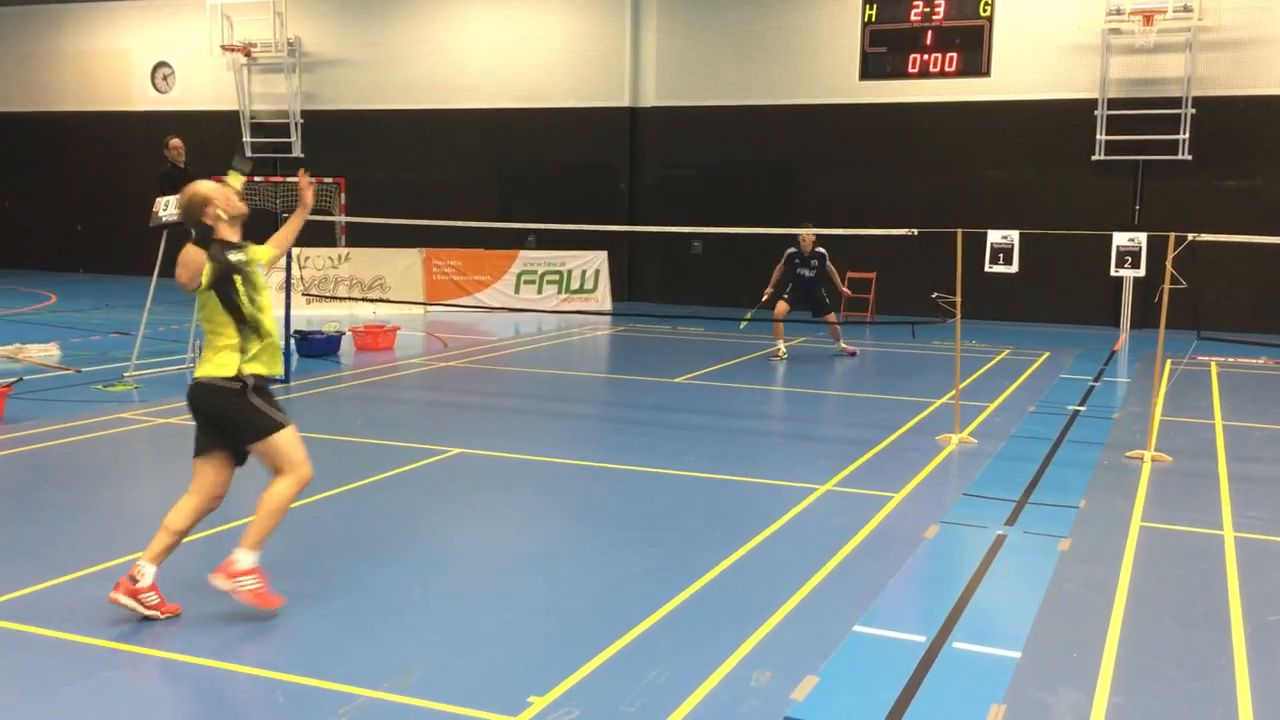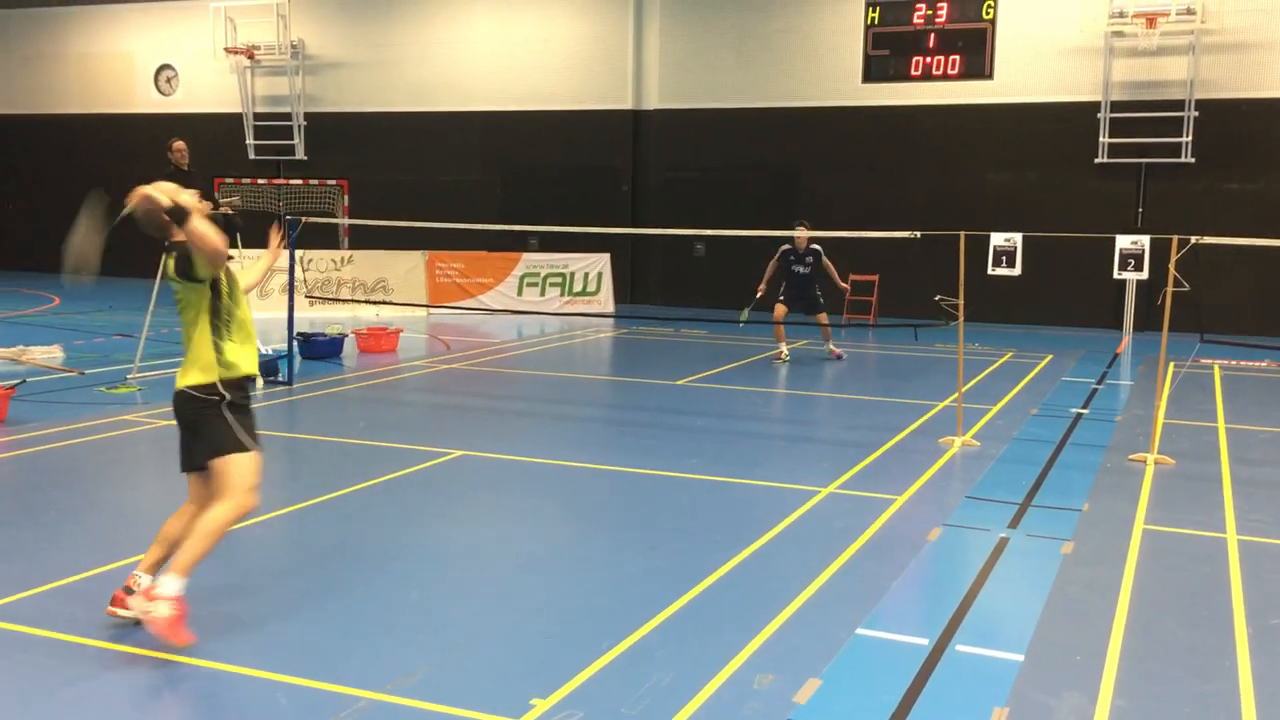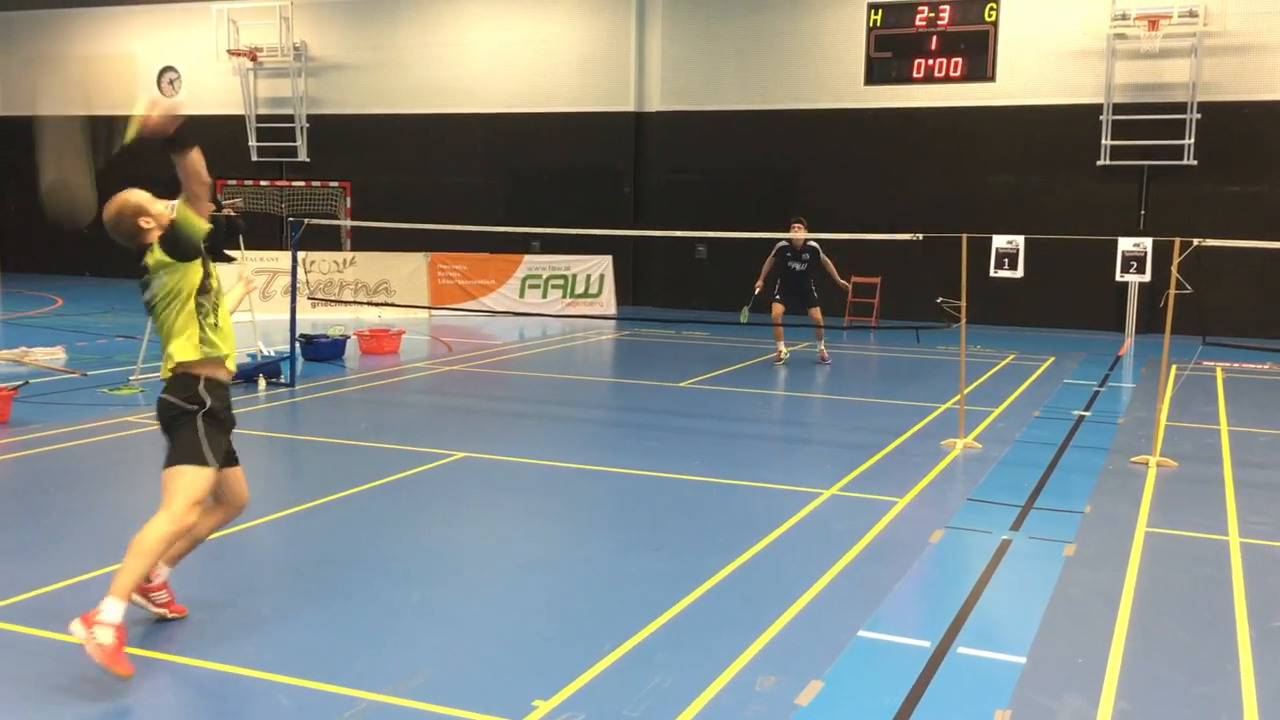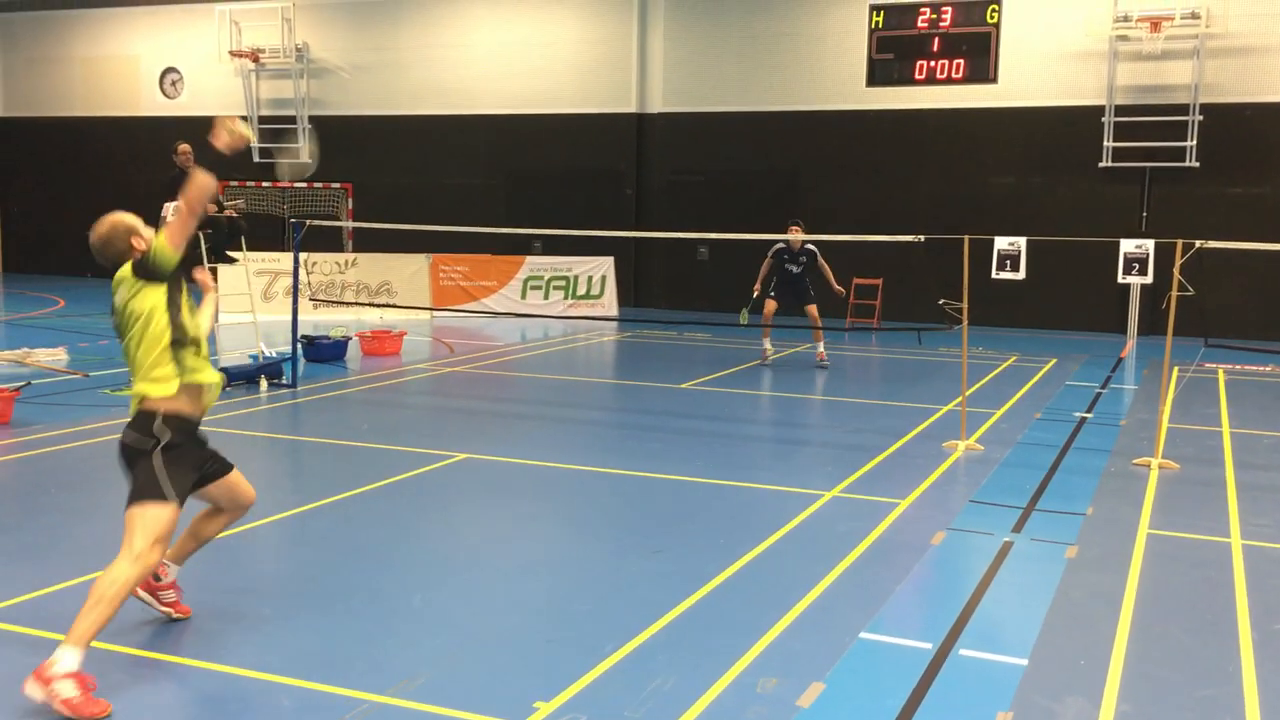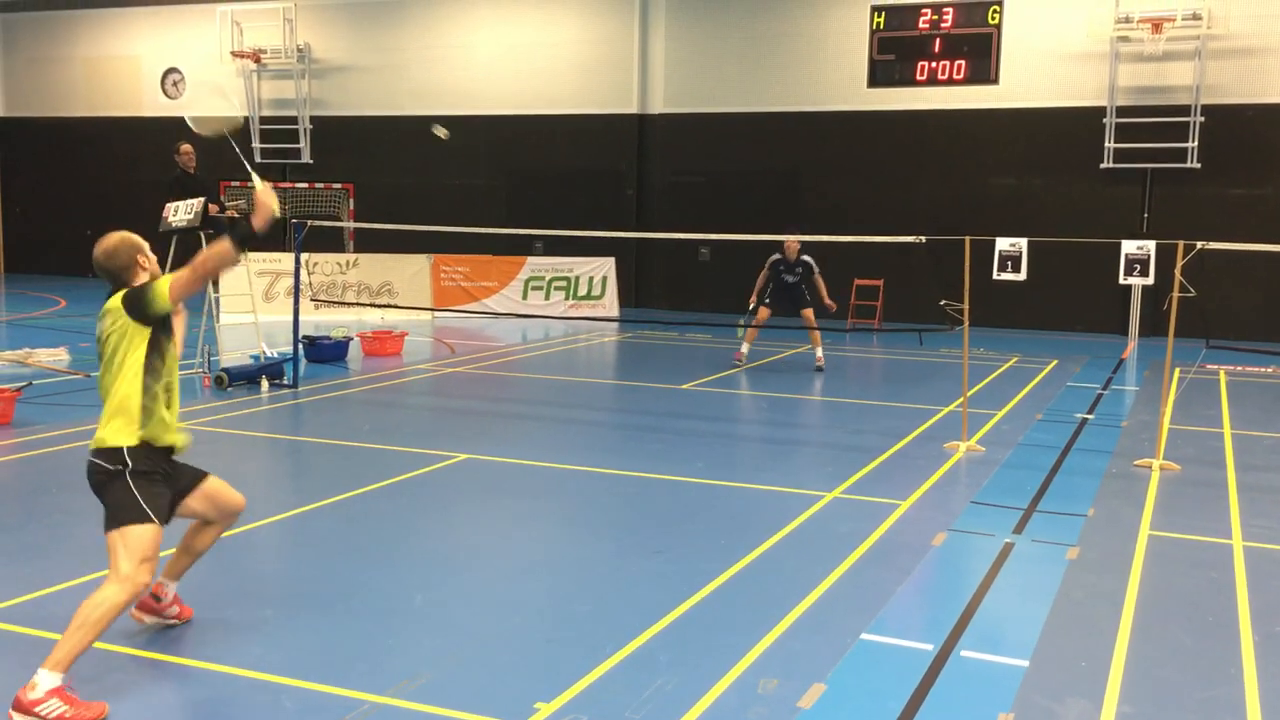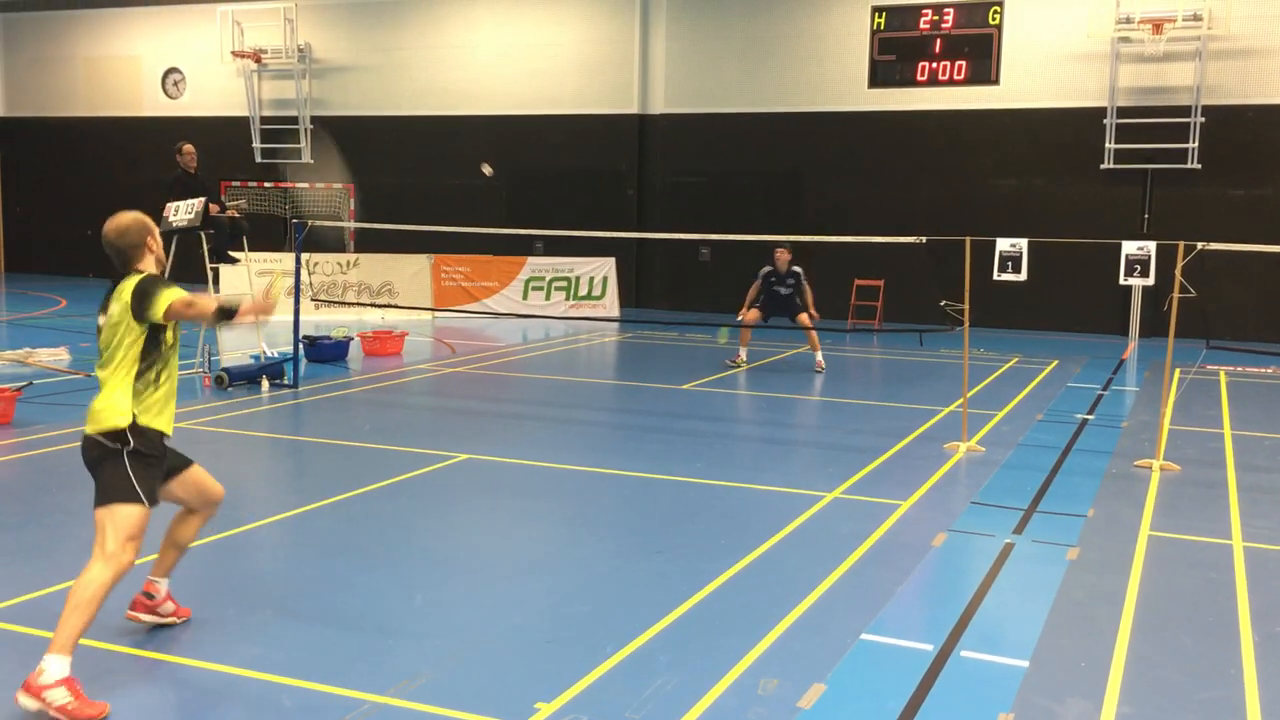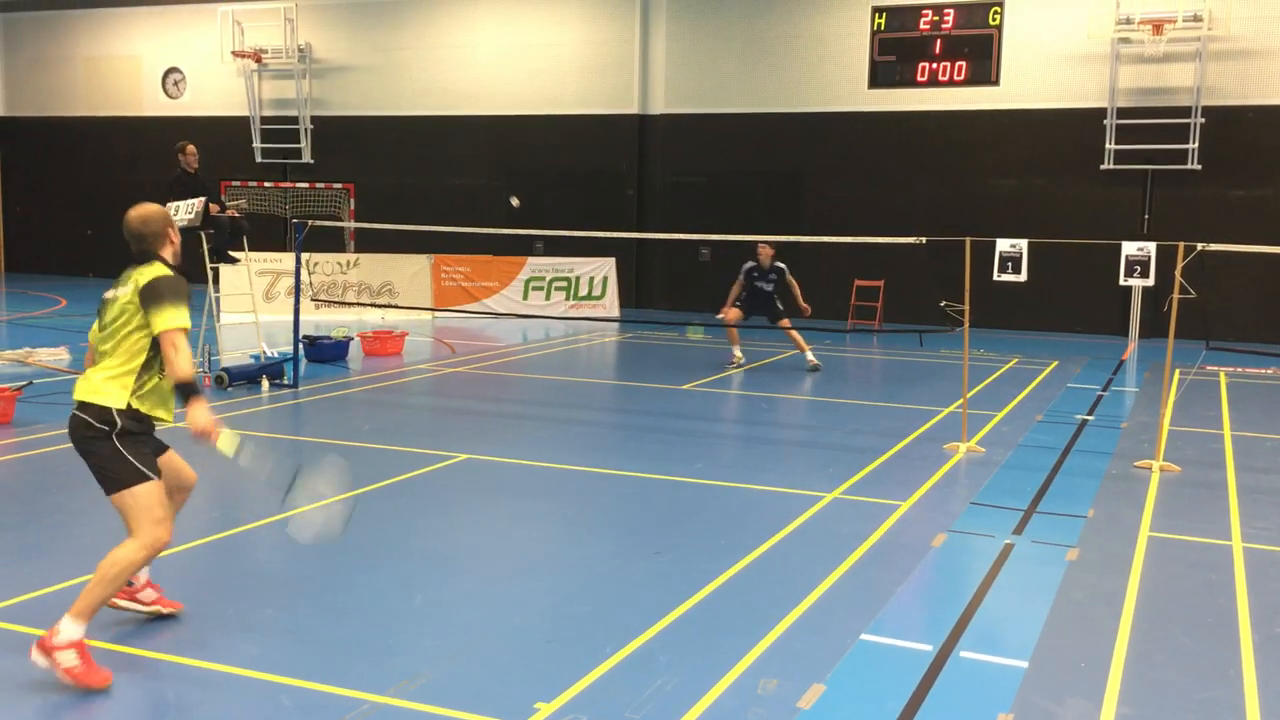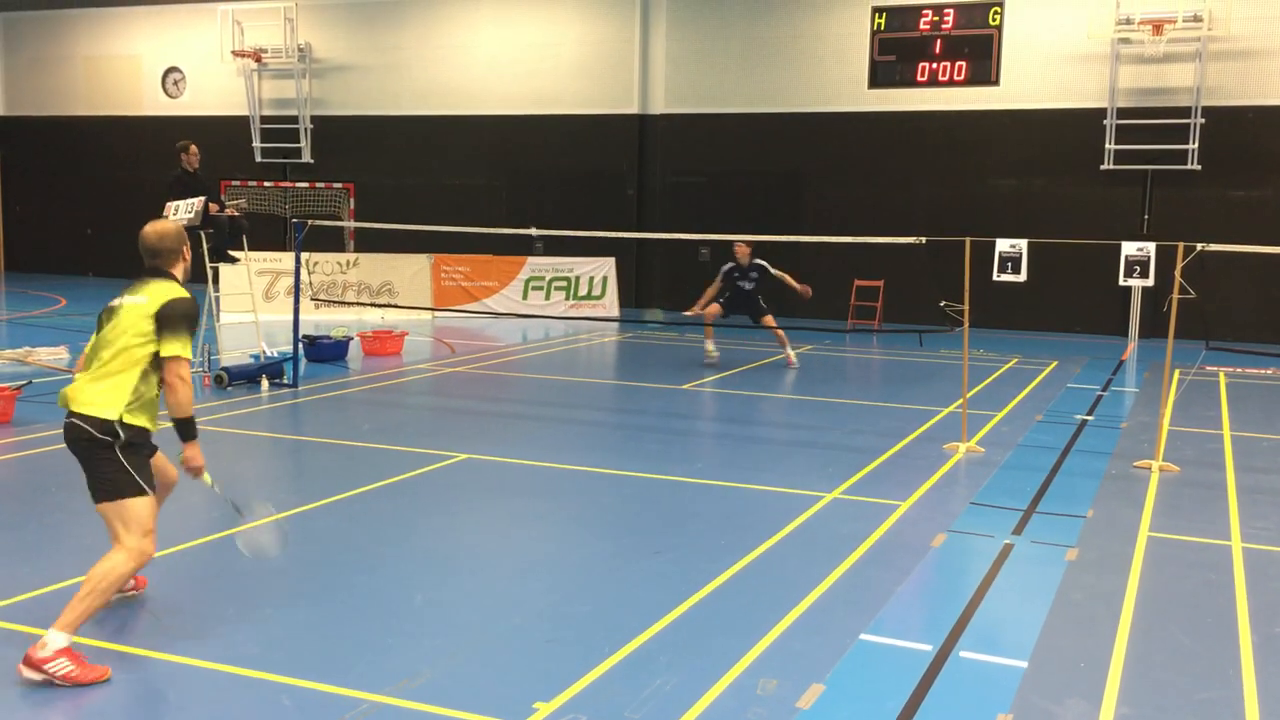
dt=0.1s
person 1, frame 1
left shoulder: (239, 253)
right shoulder: (218, 256)
left elbow: (271, 252)
right elbow: (187, 278)
left wrist: (303, 209)
right wrist: (201, 243)
left hip: (215, 389)
right hip: (236, 386)
left knee: (205, 494)
right knee: (295, 472)
left ankle: (139, 581)
right ankle: (240, 566)
person 1, frame 2
left shoulder: (206, 265)
right shoulder: (190, 261)
left elbow: (237, 279)
right elbow: (217, 249)
left wrist: (272, 256)
right wrist: (171, 209)
left hip: (201, 397)
right hip: (214, 398)
left knee: (198, 508)
right knee: (237, 499)
left ankle: (137, 587)
right ankle: (164, 593)
person 1, frame 3
left shoulder: (162, 270)
right shoulder: (171, 247)
left elbow: (207, 320)
right elbow: (199, 193)
left wrist: (235, 297)
right wrist: (173, 135)
left hip: (194, 397)
right hip: (197, 397)
left knee: (231, 502)
right knee: (181, 513)
left ankle: (151, 578)
right ankle: (104, 619)
person 1, frame 4
left shoulder: (139, 294)
right shoulder: (140, 272)
left elbow: (188, 346)
right elbow: (190, 208)
left wrist: (204, 303)
right wrist: (216, 149)
left hip: (176, 431)
right hip: (157, 433)
left knee: (239, 500)
right knee: (140, 553)
left ankle: (162, 576)
right ankle: (59, 671)
person 1, frame 5
left shoulder: (130, 322)
right shoulder: (130, 303)
right elbow: (197, 271)
left wrist: (172, 328)
right wrist: (251, 227)
left hip: (149, 456)
right hip: (126, 461)
left knee: (228, 506)
right knee: (129, 576)
left ankle: (160, 594)
person 1, frame 6
left shoulder: (116, 299)
right shoulder: (143, 288)
right elbow: (183, 304)
right wrist: (234, 309)
left hip: (133, 437)
right hip: (120, 443)
left knee: (208, 497)
right knee: (114, 557)
left ankle: (152, 593)
right ankle: (48, 679)
person 1, frame 7
left shoulder: (121, 284)
right shoulder: (165, 282)
right elbow: (174, 346)
right wrist: (195, 402)
left hip: (108, 415)
right hip: (110, 421)
left knee: (180, 481)
right knee: (152, 535)
left ankle: (133, 582)
right ankle: (63, 636)
person 1, frame 8
left shoulder: (125, 297)
right shoulder: (177, 302)
left elbow: (89, 361)
right elbow: (175, 377)
right wrist: (189, 438)
left hip: (82, 418)
right hip: (107, 429)
left knee: (163, 481)
right knee: (138, 547)
left ankle: (115, 578)
right ankle: (48, 649)
